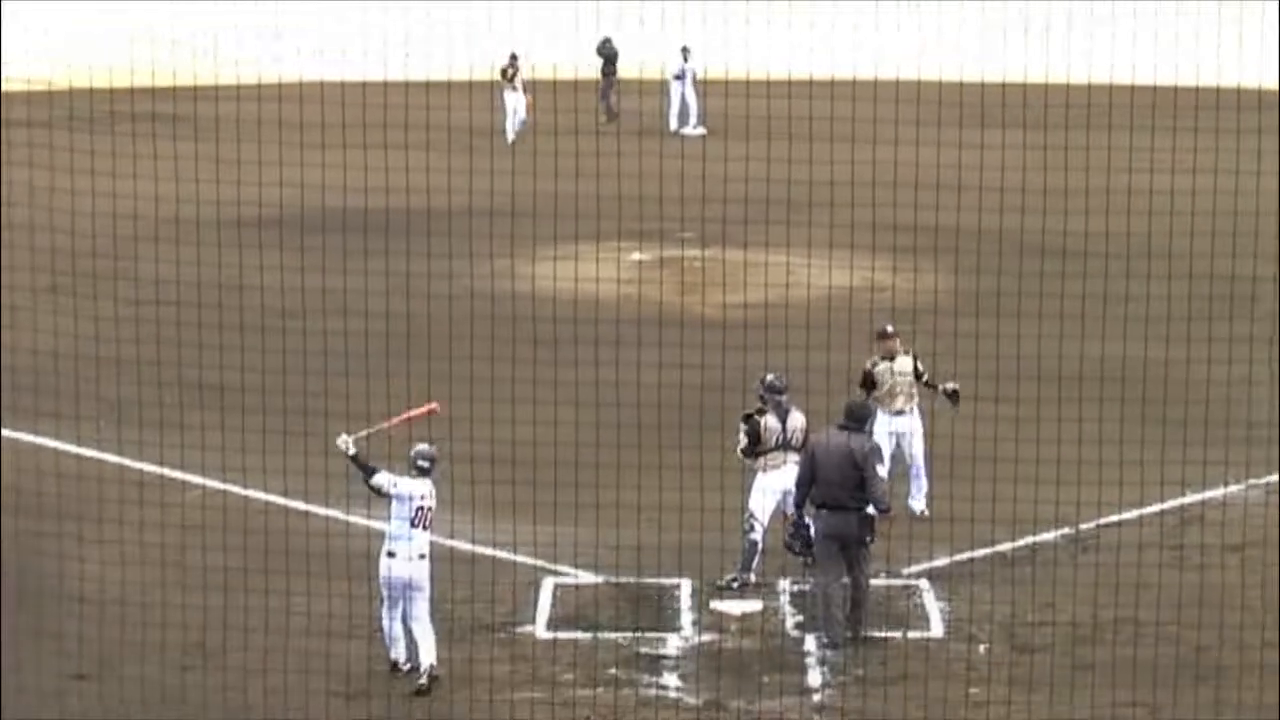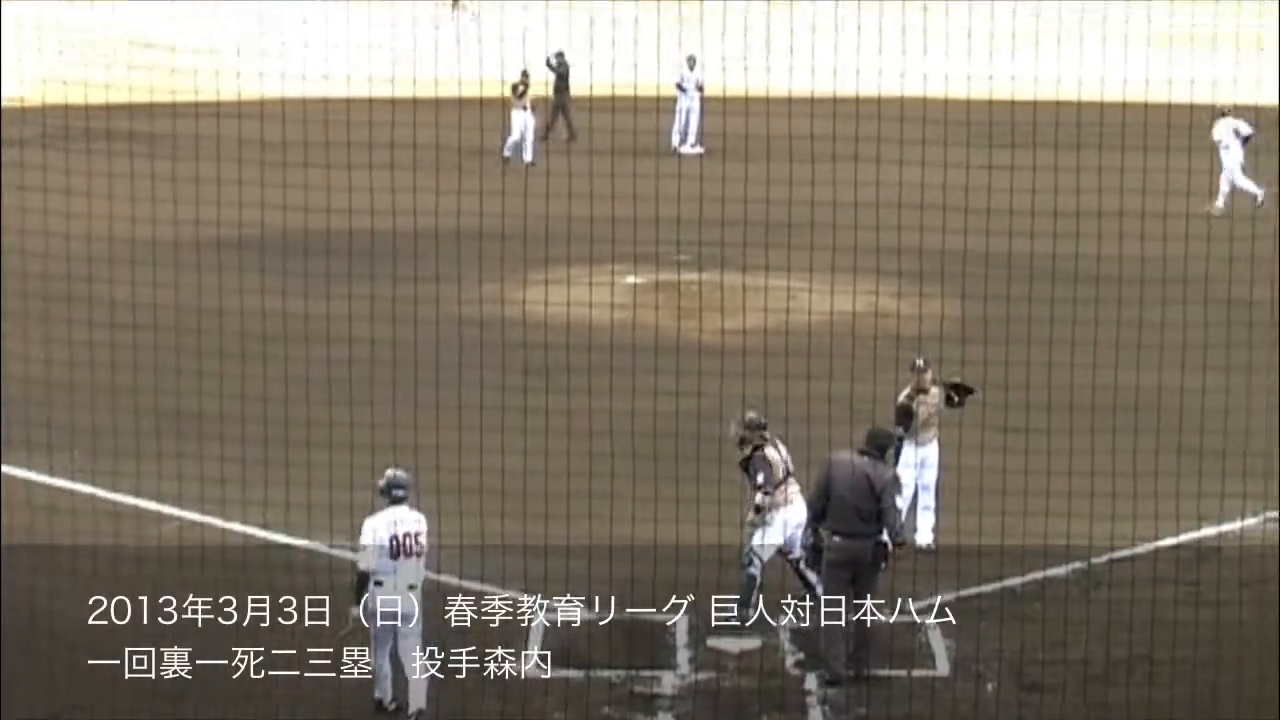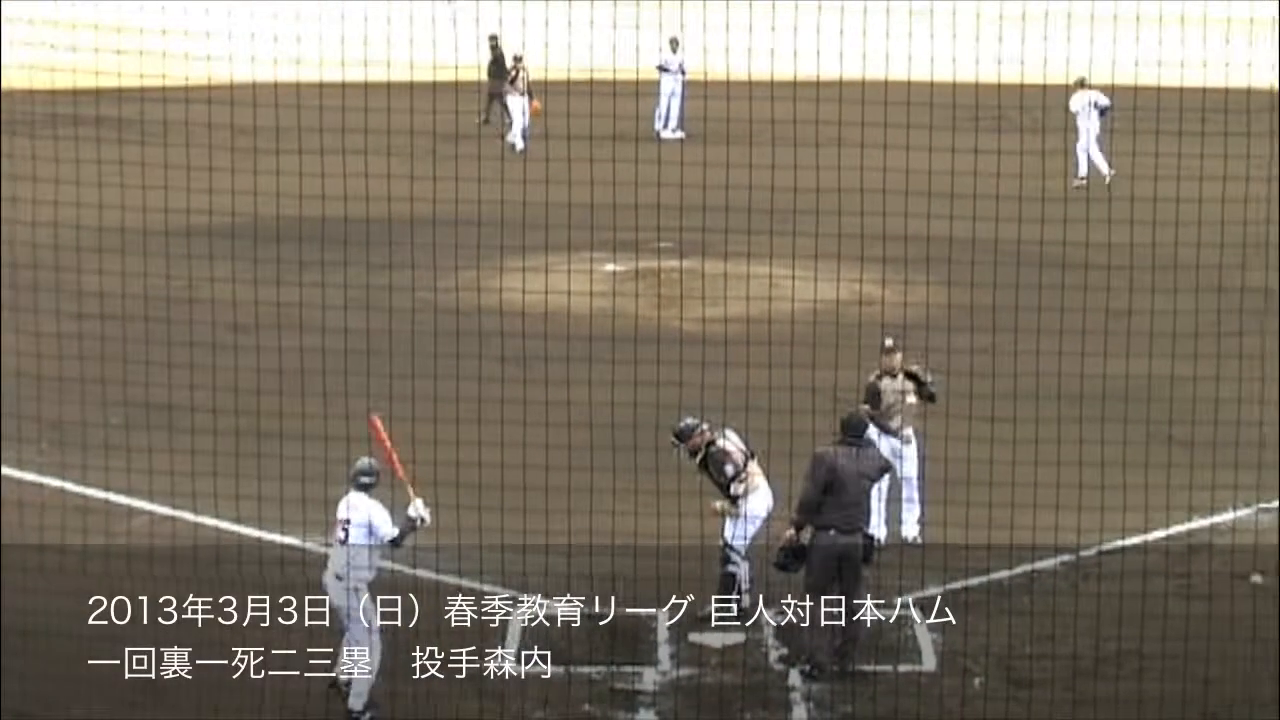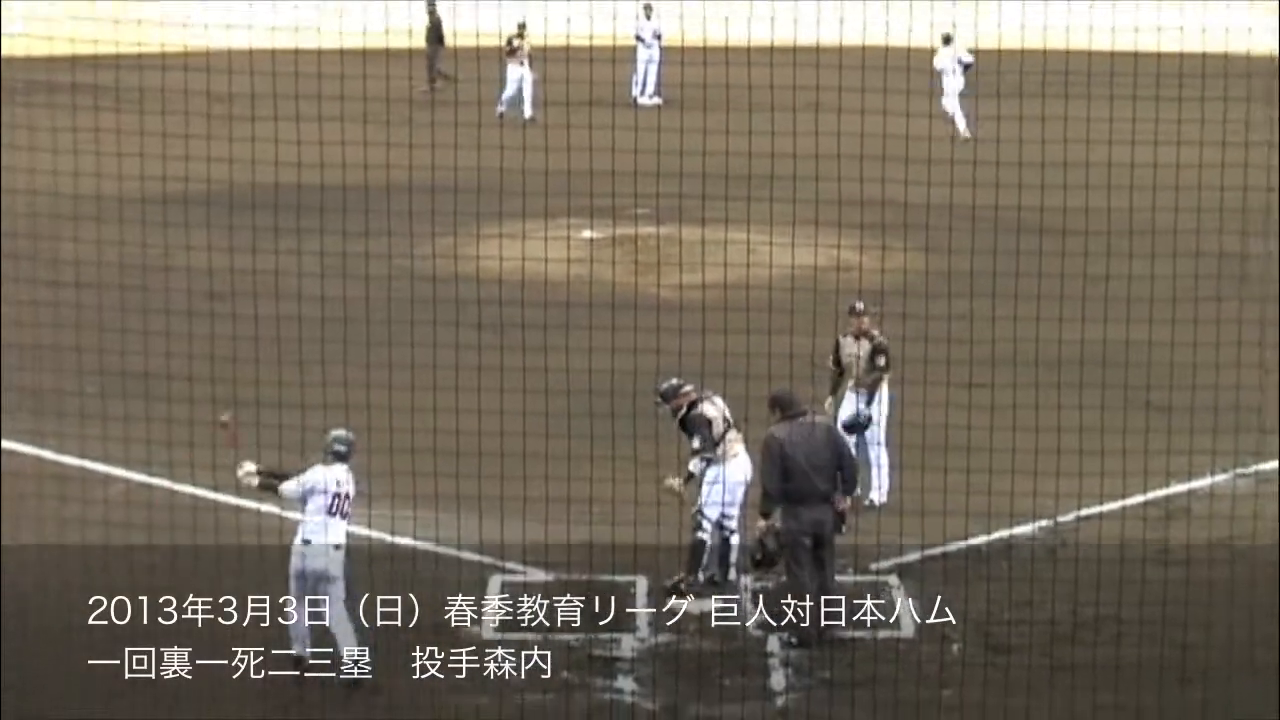
dt=0.7s
person 1, frame 1
left shoulder: (818, 440)
right shoulder: (868, 446)
left elbow: (804, 479)
right elbow: (874, 483)
left wrist: (798, 508)
right wrist: (882, 507)
left hip: (825, 517)
right hip: (856, 519)
left knee: (828, 578)
right knee: (859, 576)
left ankle: (833, 634)
right ankle: (856, 627)
person 1, frame 2
left shoulder: (836, 462)
right shoulder: (886, 474)
left elbow: (817, 500)
right elbow: (890, 511)
left wrist: (814, 526)
right wrist: (897, 539)
left hip: (837, 543)
right hip: (868, 547)
left knee: (833, 607)
left ankle: (834, 669)
right ankle: (859, 665)
person 1, frame 3
left shoulder: (825, 456)
right shoulder: (873, 460)
left elbow: (811, 496)
left wrist: (796, 525)
left hip: (825, 538)
right hip: (856, 540)
left knee: (818, 598)
right knee: (849, 601)
left ankle: (818, 661)
right ankle: (843, 659)
person 1, frame 4
left shoulder: (775, 436)
right shoulder: (825, 426)
left elbow: (771, 481)
right elbow: (848, 462)
left wrist: (766, 515)
right wrist: (845, 493)
left hip: (796, 512)
right hip: (826, 509)
left knee: (800, 573)
right knee: (825, 568)
left ankle: (804, 631)
right ankle: (822, 623)
person 2, frame 1
left shoulder: (406, 486)
right shoulder: (428, 487)
left elbow: (378, 479)
right elbow: (385, 490)
left wrist: (352, 455)
right wrist: (360, 465)
left hip: (393, 562)
right hip: (419, 563)
left knee: (391, 612)
right knee: (419, 616)
left ankle: (399, 659)
right ankle: (428, 665)
person 2, frame 2
left shoulder: (375, 522)
right shoulder: (419, 519)
left elbow: (365, 568)
left wrist: (357, 602)
left hip: (382, 594)
right hip: (411, 595)
left knee: (381, 648)
right knee: (412, 653)
left ankle: (384, 699)
person 2, frame 3
left shoulder: (347, 502)
right shoulder: (371, 507)
left elbow: (381, 532)
right elbow: (395, 540)
left wrist: (412, 520)
right wrist: (413, 518)
left hip: (336, 579)
right hip: (350, 584)
left knee: (353, 631)
right knee: (367, 646)
left ankle: (342, 676)
person 2, frame 4
left shoulder: (321, 473)
right shoulder: (345, 476)
left elbow: (288, 489)
right elbow: (299, 480)
left wrist: (256, 480)
right wrist: (259, 470)
left hip: (307, 551)
right hip: (333, 554)
left knee: (297, 605)
right knee: (336, 609)
left ankle: (300, 656)
person 3, frame 1
left shoulder: (759, 419)
right shoulder: (798, 415)
left elbow: (746, 452)
right elbow: (802, 447)
left wrist: (743, 434)
left hip: (769, 476)
right hip: (793, 472)
left knee: (754, 525)
left ankle: (745, 574)
person 3, frame 2
left shoulder: (759, 456)
right shoulder: (775, 445)
left elbow: (764, 489)
left wrist: (756, 513)
right wrist: (761, 509)
left hip: (779, 513)
right hip: (797, 507)
left knee: (753, 561)
right knee: (796, 553)
left ankle: (746, 611)
right ankle: (817, 591)
person 3, frame 3
left shoulder: (715, 452)
right shoulder: (723, 434)
left elbow: (738, 478)
right elbow: (751, 456)
left wrist: (729, 505)
left hip: (748, 502)
right hip: (761, 494)
left knee: (731, 553)
right knee: (738, 550)
left ankle: (724, 607)
right ankle: (741, 600)
person 3, frame 4
left shoulder: (696, 415)
right shoulder: (711, 400)
left elbow: (702, 453)
right elbow: (733, 430)
left wrist: (684, 481)
left hip: (723, 469)
right hip: (740, 463)
left knee: (703, 522)
right knee: (729, 522)
left ankle: (692, 578)
right ankle: (727, 574)
person 4, frame 1
left shoulder: (910, 356)
right shoulder: (873, 367)
left elbow: (922, 377)
right elbow: (863, 397)
left wrist: (941, 389)
left hip: (911, 416)
right hip: (886, 419)
left knee: (917, 461)
right knee: (879, 462)
left ankle: (918, 503)
person 4, frame 2
left shoulder: (937, 388)
right shoulder: (906, 400)
right elbow: (900, 436)
right wrist: (896, 466)
left hip: (930, 446)
right hip: (909, 446)
left knee: (927, 491)
right knee: (904, 492)
left ankle: (924, 537)
person 4, frame 3
left shoulder: (911, 375)
right shoulder: (875, 382)
left elbow: (932, 399)
right elbow: (871, 415)
left wrist: (926, 383)
right wrist: (895, 434)
left hip: (906, 433)
right hip: (881, 435)
left knee: (911, 480)
right knee: (880, 483)
left ankle: (911, 531)
right ankle: (877, 532)
person 4, frame 4
left shoulder: (878, 342)
right shoulder: (843, 340)
left elbow: (878, 376)
right elbow: (837, 369)
left wrist: (867, 407)
right wrist: (832, 395)
left hip: (875, 396)
right hip: (852, 394)
left knee: (875, 444)
right knee: (844, 439)
left ankle: (879, 493)
